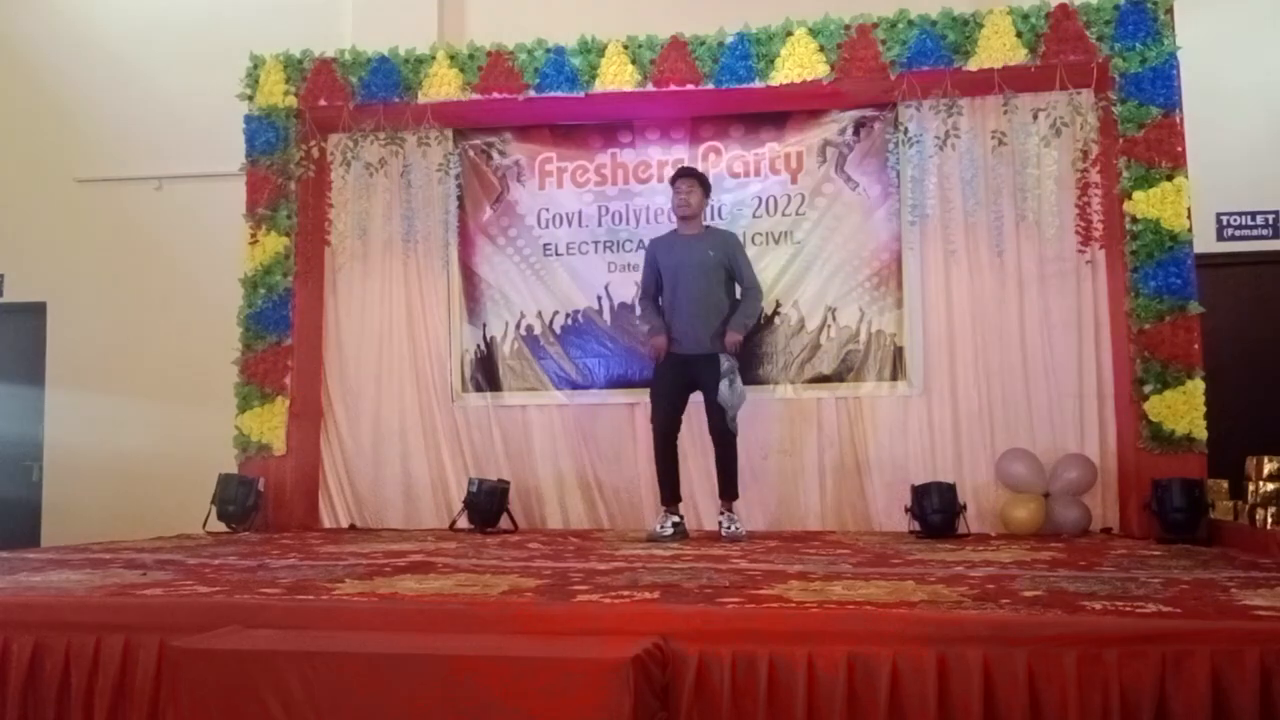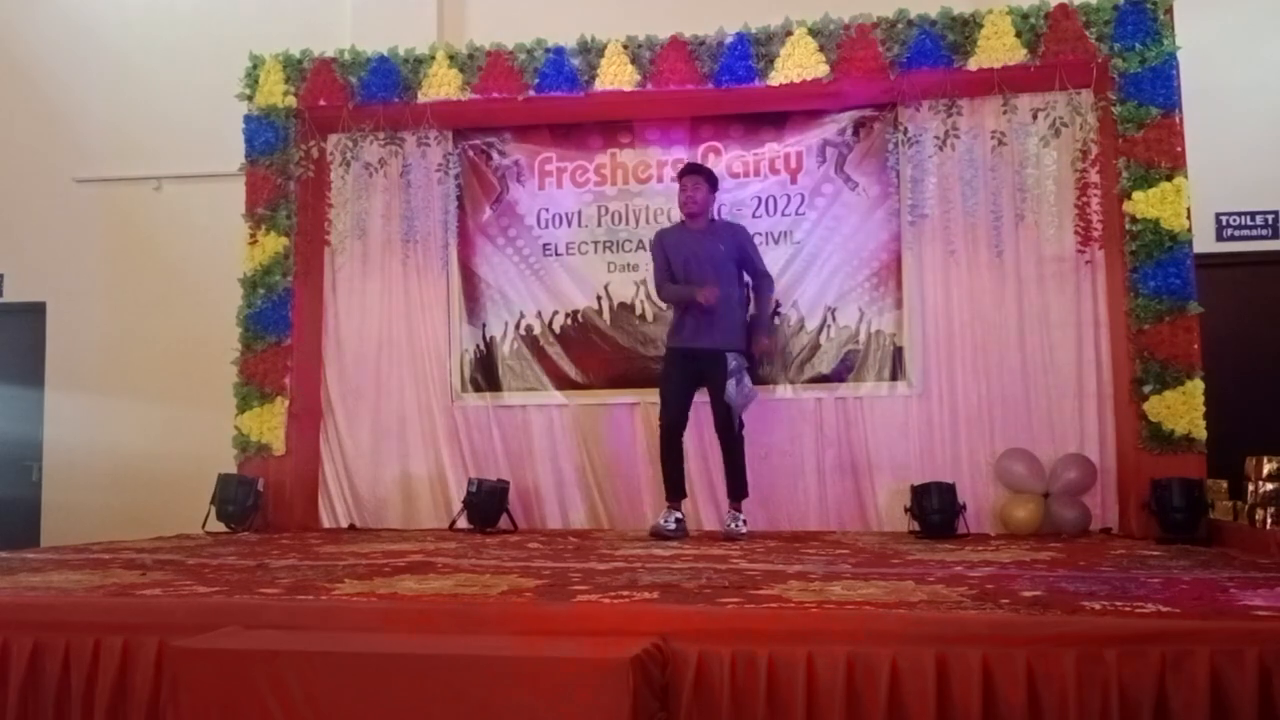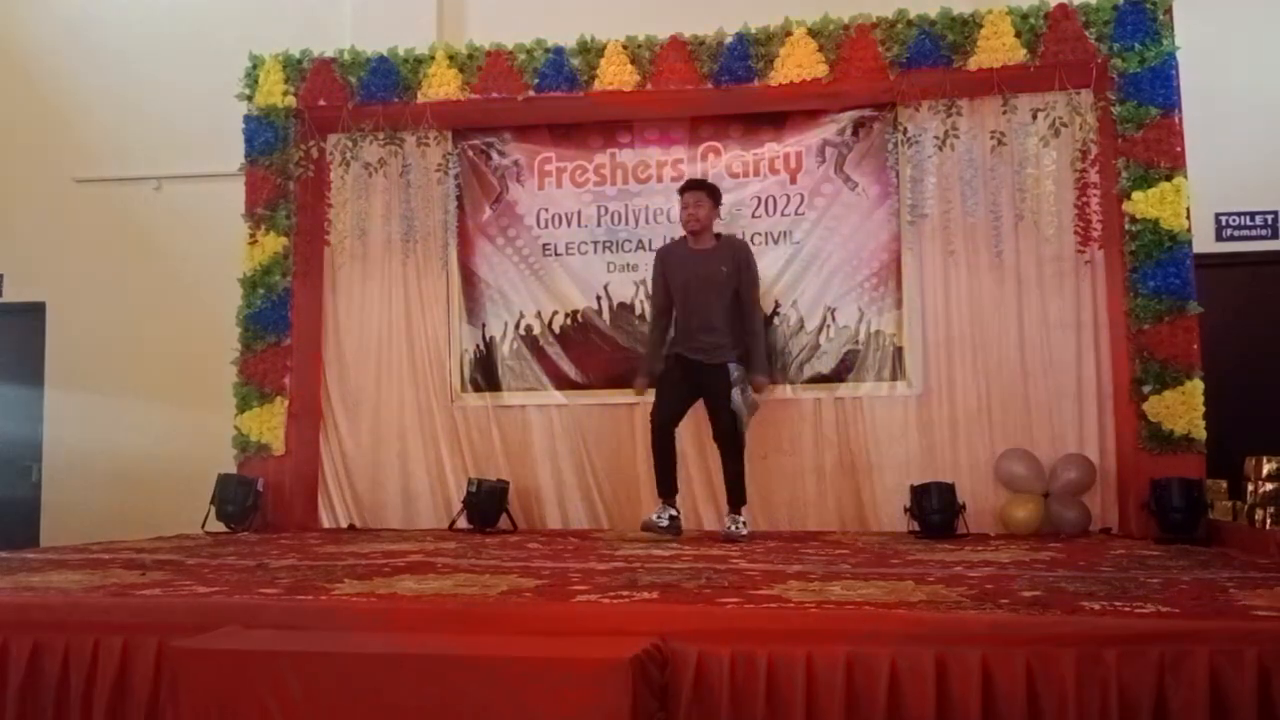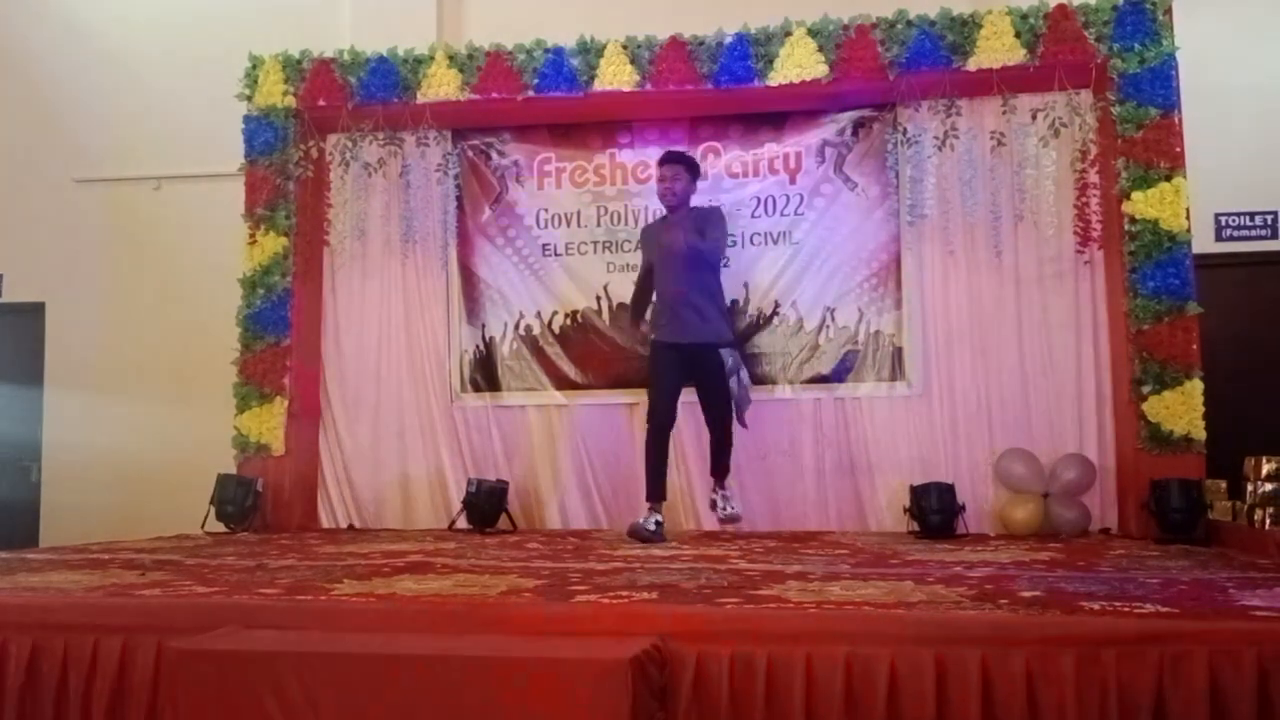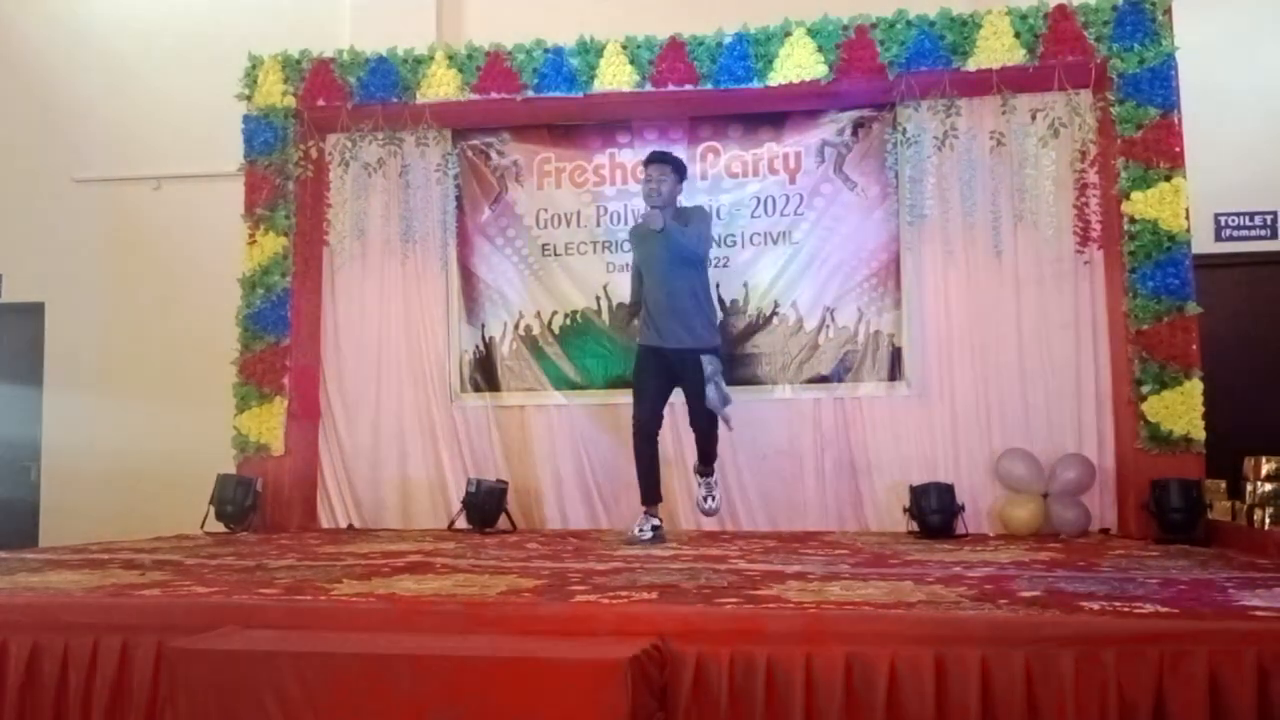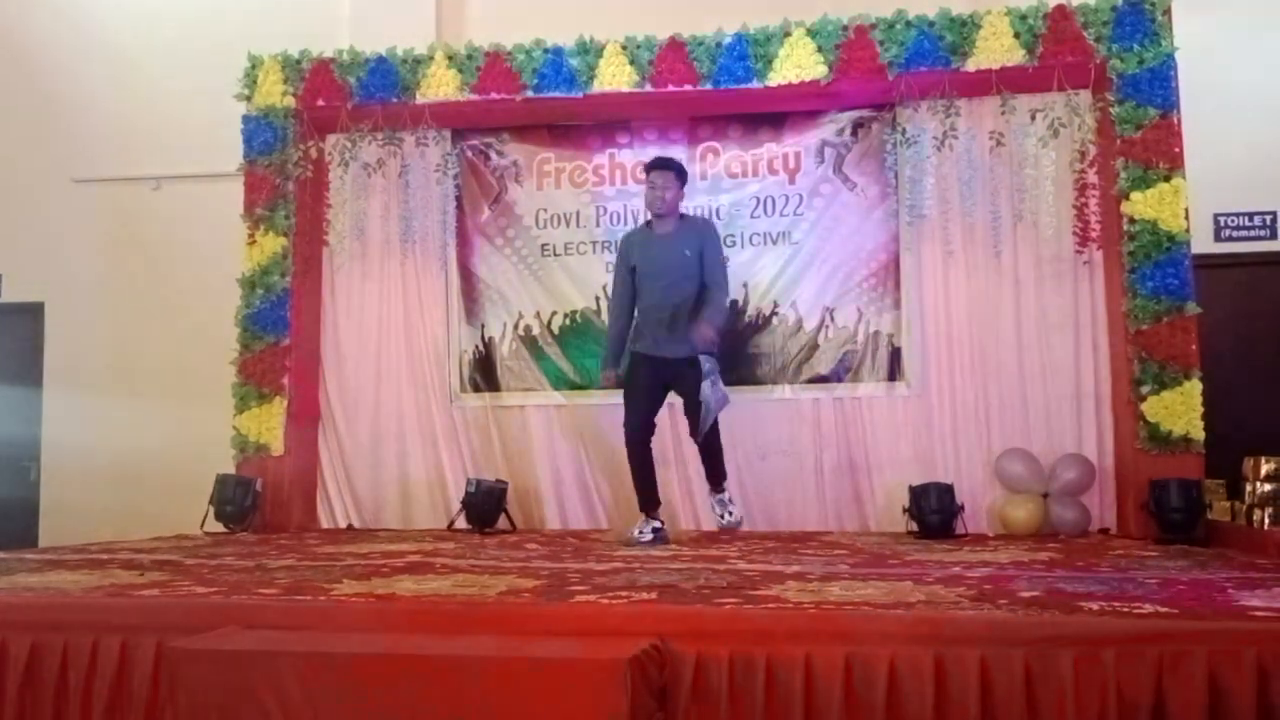
dt=0.2s
person 1, frame 1
left shoulder: (725, 241)
right shoulder: (658, 247)
left elbow: (751, 290)
right elbow: (648, 297)
left wrist: (738, 327)
right wrist: (656, 330)
left hip: (715, 353)
right hip: (672, 355)
left knee: (722, 430)
right knee: (664, 430)
left ankle: (727, 511)
right ankle: (671, 514)
person 1, frame 2
left shoulder: (735, 234)
right shoulder: (665, 239)
left elbow: (763, 280)
right elbow: (663, 288)
left wrist: (760, 327)
right wrist: (693, 293)
left hip: (725, 347)
right hip: (681, 348)
left knee: (729, 428)
right knee: (670, 423)
left ankle: (735, 510)
right ankle: (674, 510)
person 1, frame 3
left shoulder: (736, 251)
right shoulder: (667, 256)
left elbow: (750, 311)
right elbow: (660, 314)
left wrist: (758, 367)
right wrist: (647, 368)
left hip: (725, 362)
right hip: (681, 359)
left knee: (729, 437)
right knee: (661, 422)
left ankle: (735, 514)
right ankle: (667, 508)
person 1, frame 4
left shoulder: (710, 217)
right shoulder: (650, 233)
left elbow: (714, 251)
left wrist: (685, 240)
right wrist: (635, 317)
left hip: (711, 340)
right hip: (667, 342)
left knee: (719, 421)
right knee: (658, 422)
left ankle: (720, 488)
right ankle: (654, 514)
person 1, frame 5
left shoulder: (696, 217)
right shoulder: (638, 233)
left elbow: (699, 249)
left wrist: (664, 224)
right wrist: (634, 310)
left hip: (697, 344)
right hip: (653, 346)
left knee: (704, 423)
right knee: (644, 426)
left ankle: (705, 474)
right ankle: (650, 515)
person 1, frame 6
left shoulder: (701, 231)
right shoulder: (631, 242)
left elbow: (718, 285)
right elbow: (622, 303)
left wrist: (710, 322)
right wrist: (610, 360)
left hip: (692, 353)
right hip: (645, 355)
left knee: (704, 429)
right knee: (636, 433)
left ankle: (718, 493)
right ankle: (651, 518)
